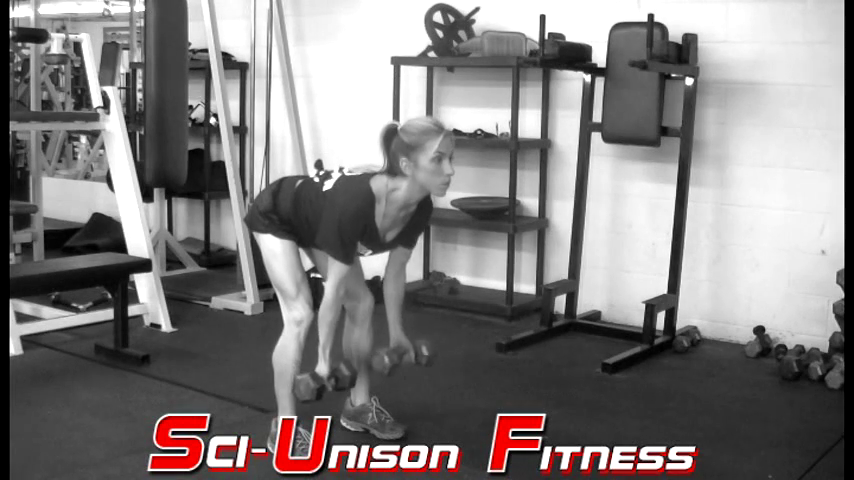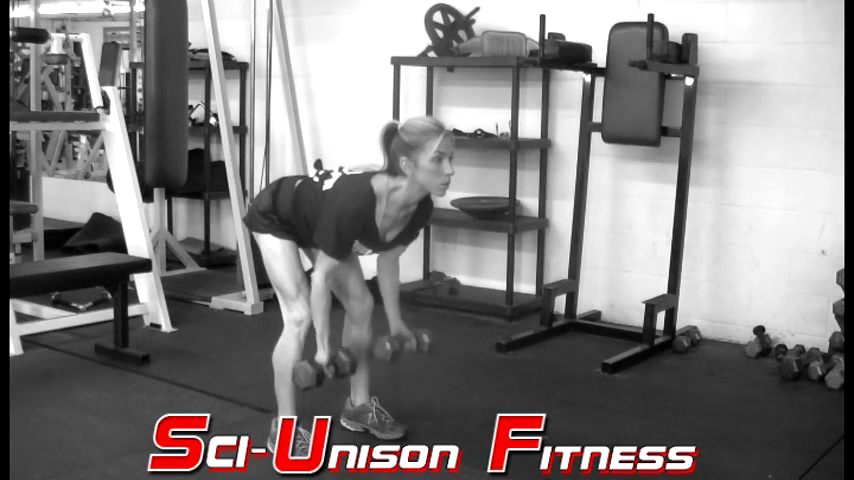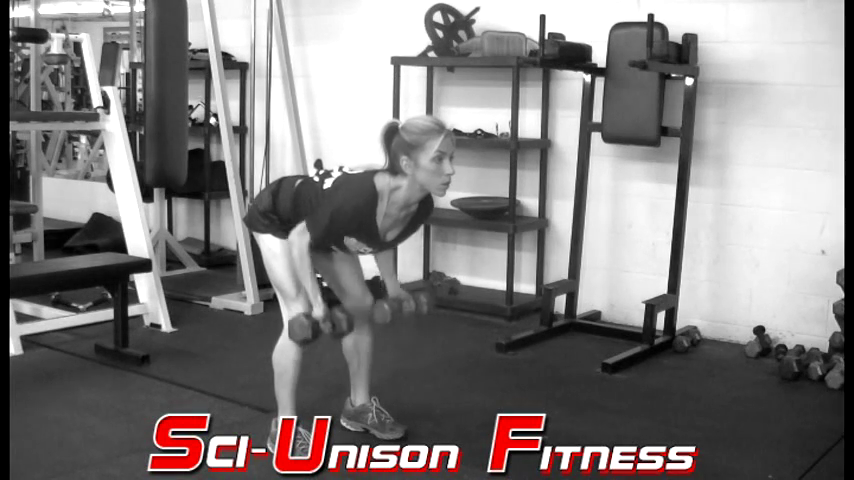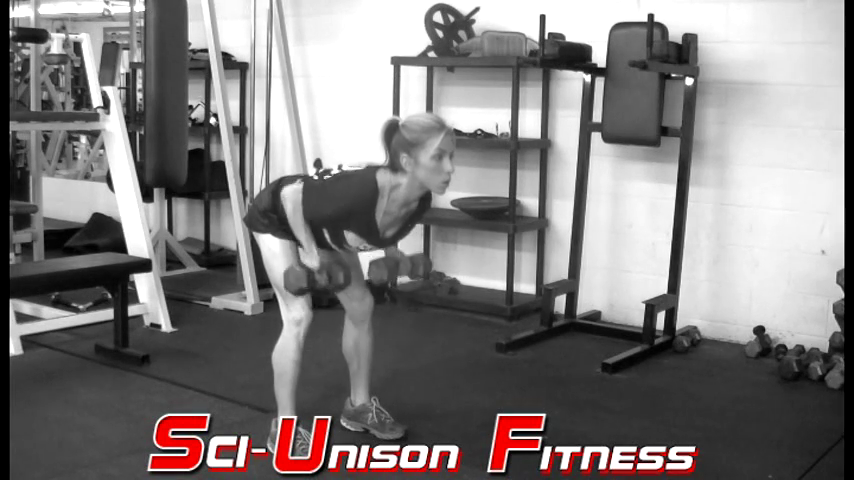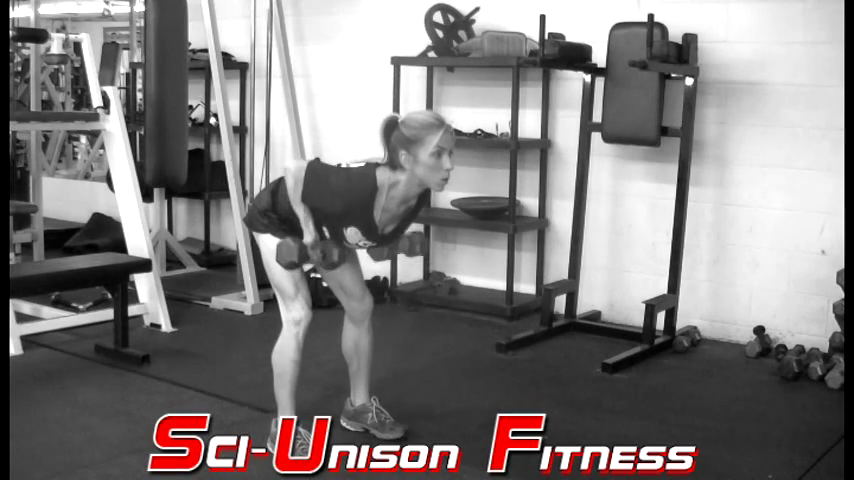
dt=0.2s
person 1, frame 1
left shoulder: (419, 208)
right shoulder: (356, 203)
left elbow: (395, 269)
right elbow: (335, 284)
left wrist: (396, 333)
right wrist: (324, 357)
left hip: (317, 221)
right hip: (276, 217)
left knee: (362, 305)
right knee: (300, 314)
left ankle: (359, 405)
person 1, frame 2
left shoulder: (420, 207)
right shoulder: (357, 201)
left elbow: (387, 256)
right elbow: (323, 272)
left wrist: (395, 321)
right wrist: (322, 347)
left hip: (317, 222)
right hip: (276, 217)
left knee: (361, 305)
right knee: (299, 315)
left ankle: (359, 406)
right ankle: (284, 427)
person 1, frame 3
left shoulder: (421, 206)
right shoulder: (359, 196)
left elbow: (381, 240)
right elbow: (300, 239)
left wrist: (392, 285)
right wrist: (316, 304)
left hip: (320, 222)
right hip: (276, 218)
left knee: (362, 306)
right knee: (300, 315)
left ankle: (359, 406)
person 1, frame 4
left shoulder: (419, 201)
right shoulder: (360, 191)
right elbow: (290, 195)
left wrist: (390, 250)
right wrist: (310, 254)
left hip: (324, 225)
right hip: (277, 217)
left knee: (361, 306)
right knee: (299, 315)
left ankle: (359, 406)
person 1, frame 5
left shoulder: (417, 195)
right shoulder: (359, 187)
right elbow: (294, 171)
left wrist: (385, 236)
right wrist: (307, 229)
left hip: (326, 223)
right hip: (277, 216)
left knee: (360, 305)
right knee: (298, 315)
left ankle: (359, 406)
right ankle: (283, 428)
